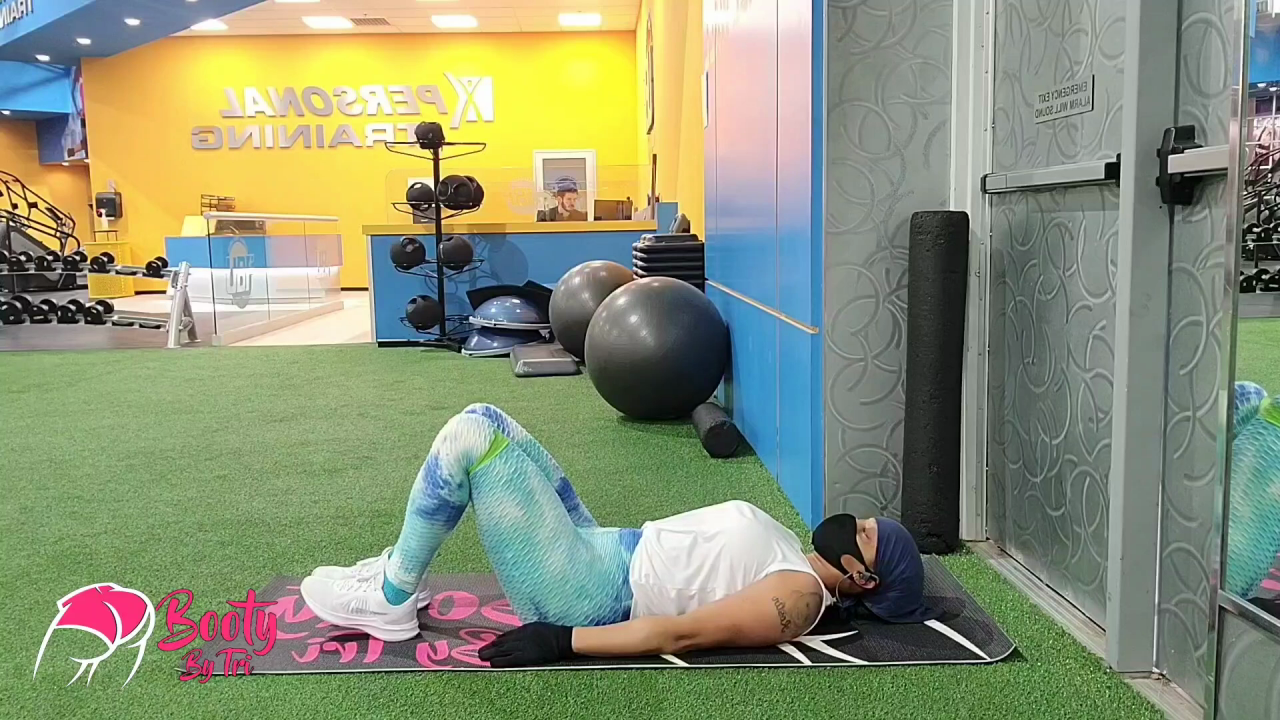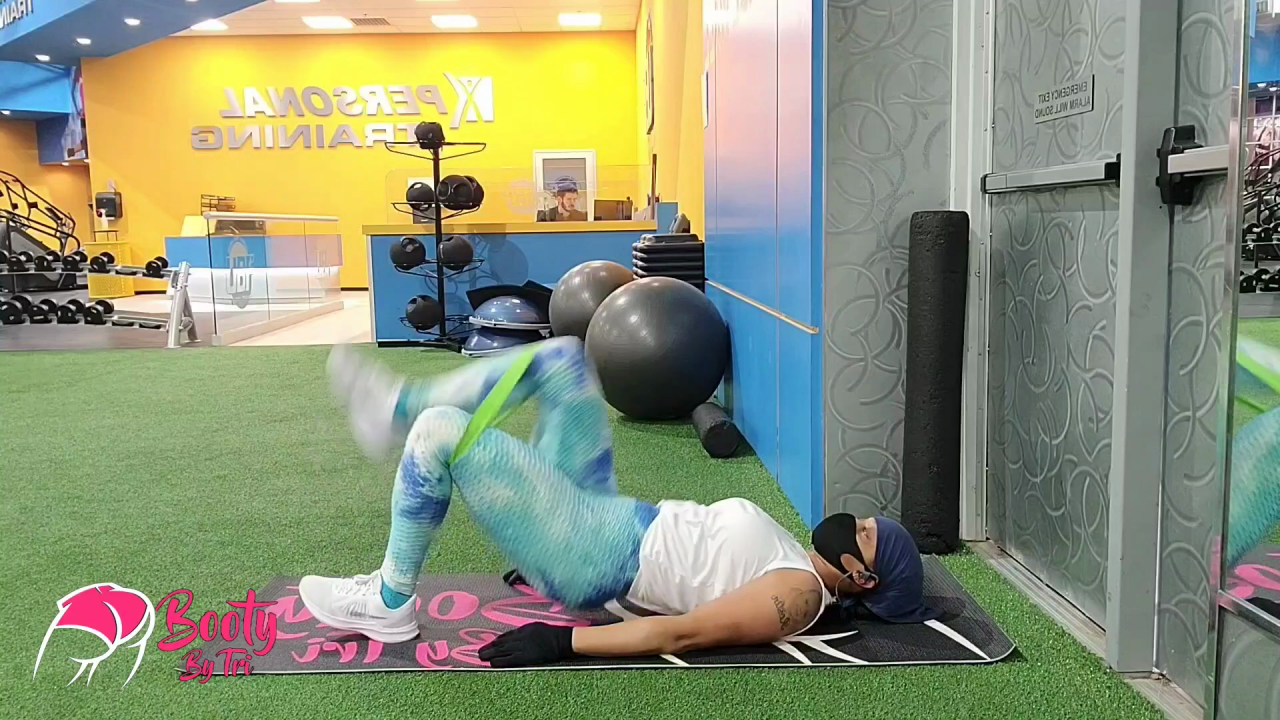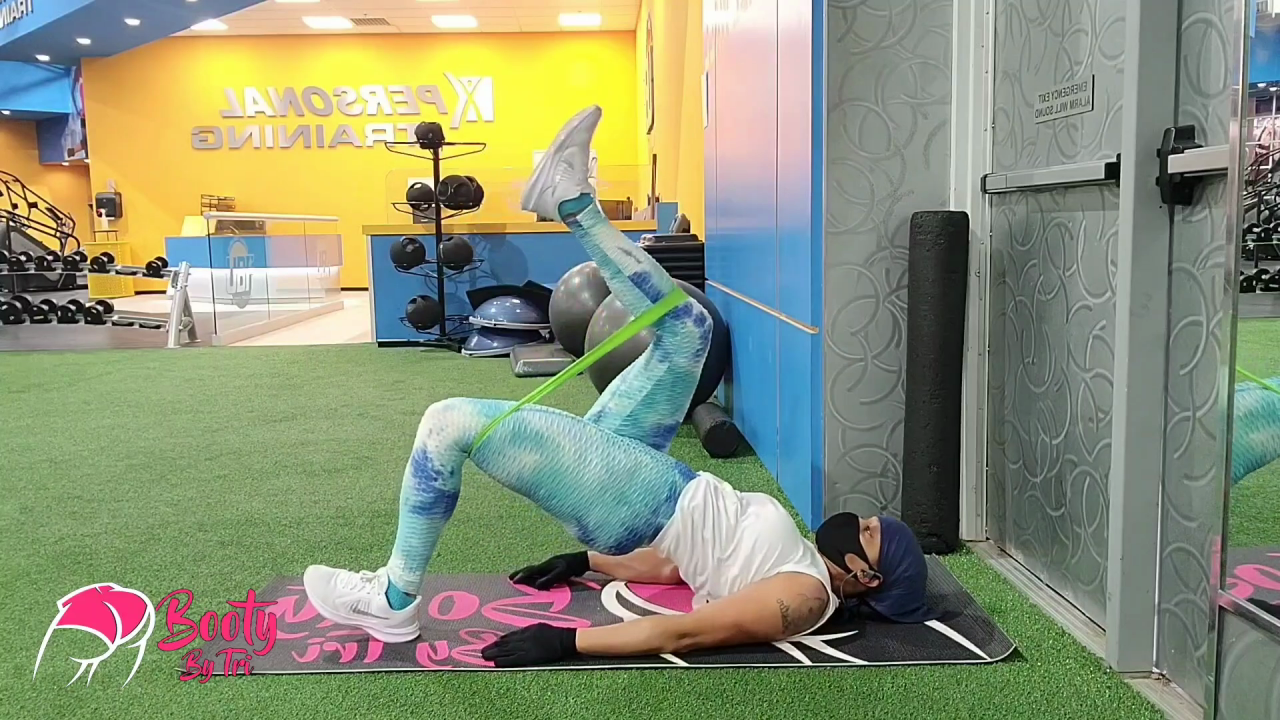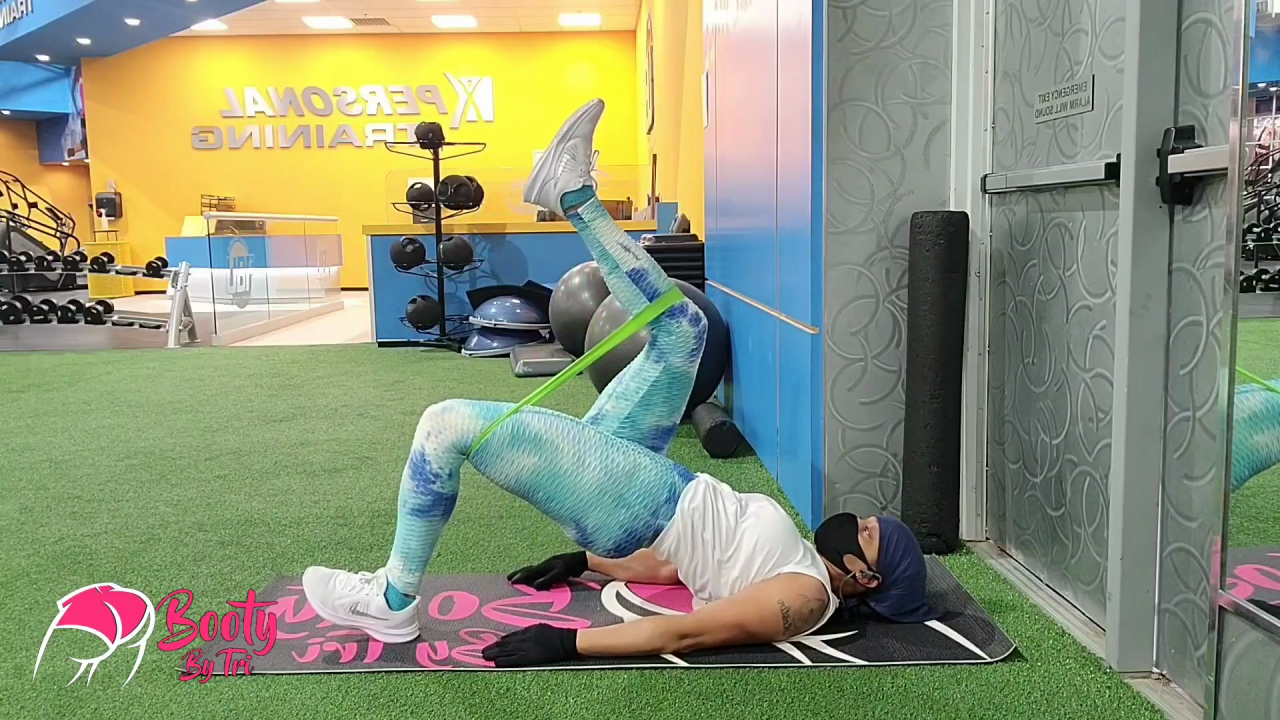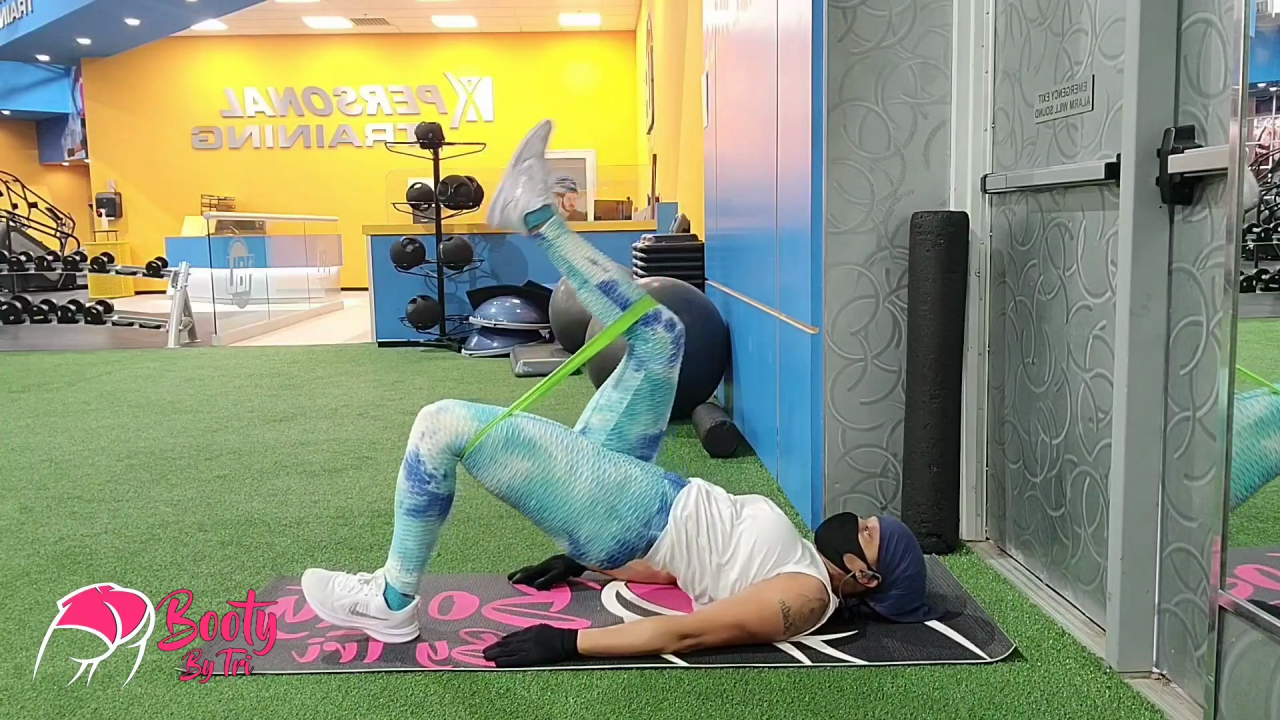
dt=0.5s
person 1, frame 1
left shoulder: (796, 600)
right shoulder: (786, 555)
left elbow: (679, 633)
left wrist: (562, 642)
left hip: (580, 591)
right hip: (601, 549)
left knee: (468, 437)
right knee: (483, 420)
left ankle: (390, 600)
right ankle: (401, 565)
person 1, frame 2
left shoulder: (792, 591)
right shoulder: (790, 558)
left elbow: (679, 631)
left wrist: (569, 638)
left hip: (596, 560)
right hip: (619, 528)
left knee: (439, 436)
right knee: (556, 359)
left ankle: (388, 602)
right ankle: (393, 410)
person 1, frame 3
left shoulder: (804, 599)
right shoulder: (801, 562)
left elbow: (681, 633)
left wrist: (566, 641)
right wrist: (585, 561)
left hip: (631, 499)
right hip: (636, 479)
left knee: (449, 423)
right knee: (687, 326)
left ankle: (392, 603)
right ankle: (570, 199)
person 1, frame 4
left shoulder: (804, 599)
right shoulder: (798, 560)
left elbow: (682, 634)
left wrist: (567, 642)
right wrist: (585, 560)
left hip: (626, 500)
right hip: (632, 483)
left knee: (446, 425)
right knee: (682, 327)
left ankle: (391, 604)
right ankle: (572, 193)
person 1, frame 5
left shoulder: (804, 600)
right shoulder: (802, 564)
left elbow: (683, 633)
left wrist: (567, 644)
left hip: (619, 513)
right hip: (625, 487)
left knee: (442, 425)
right knee: (660, 332)
left ankle: (391, 605)
right ankle: (538, 214)
